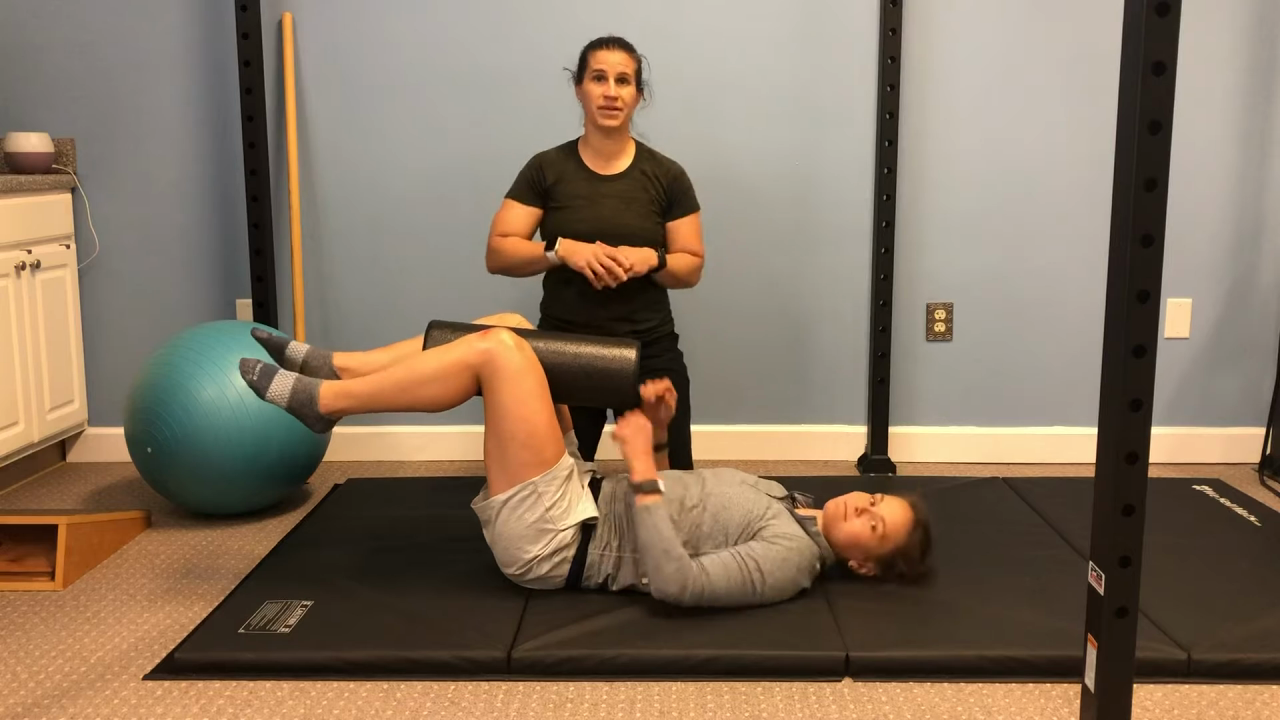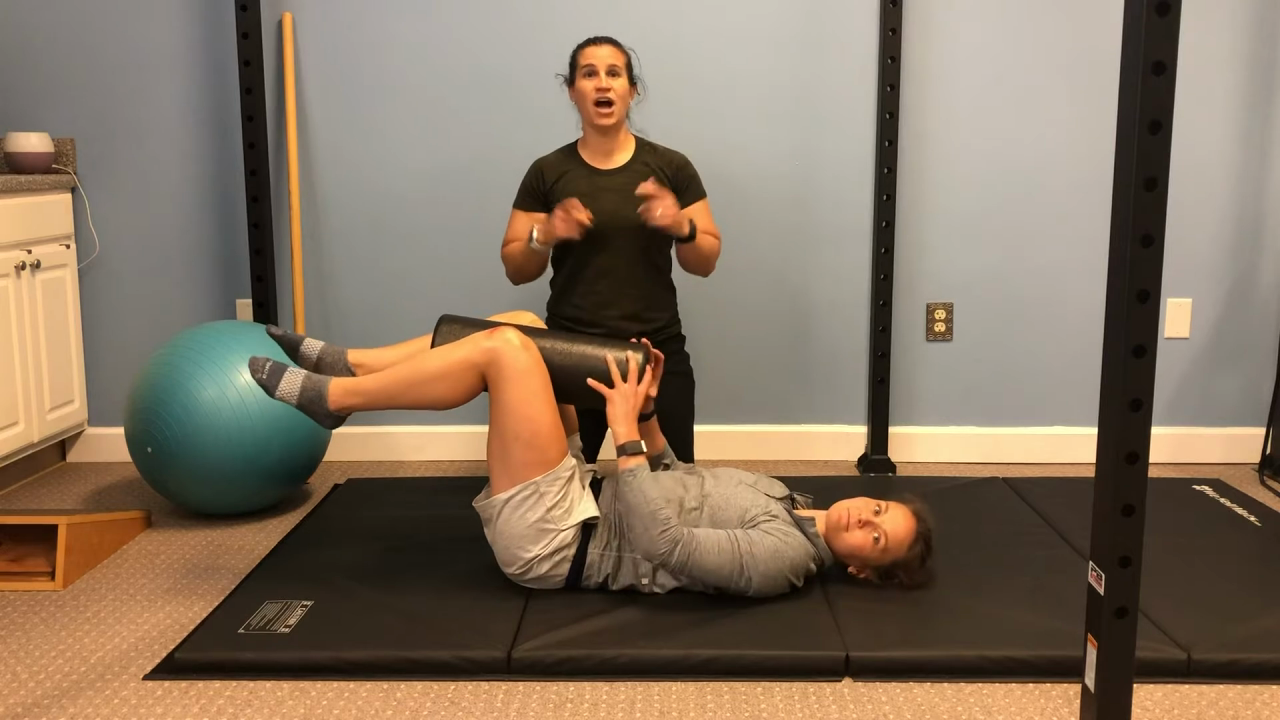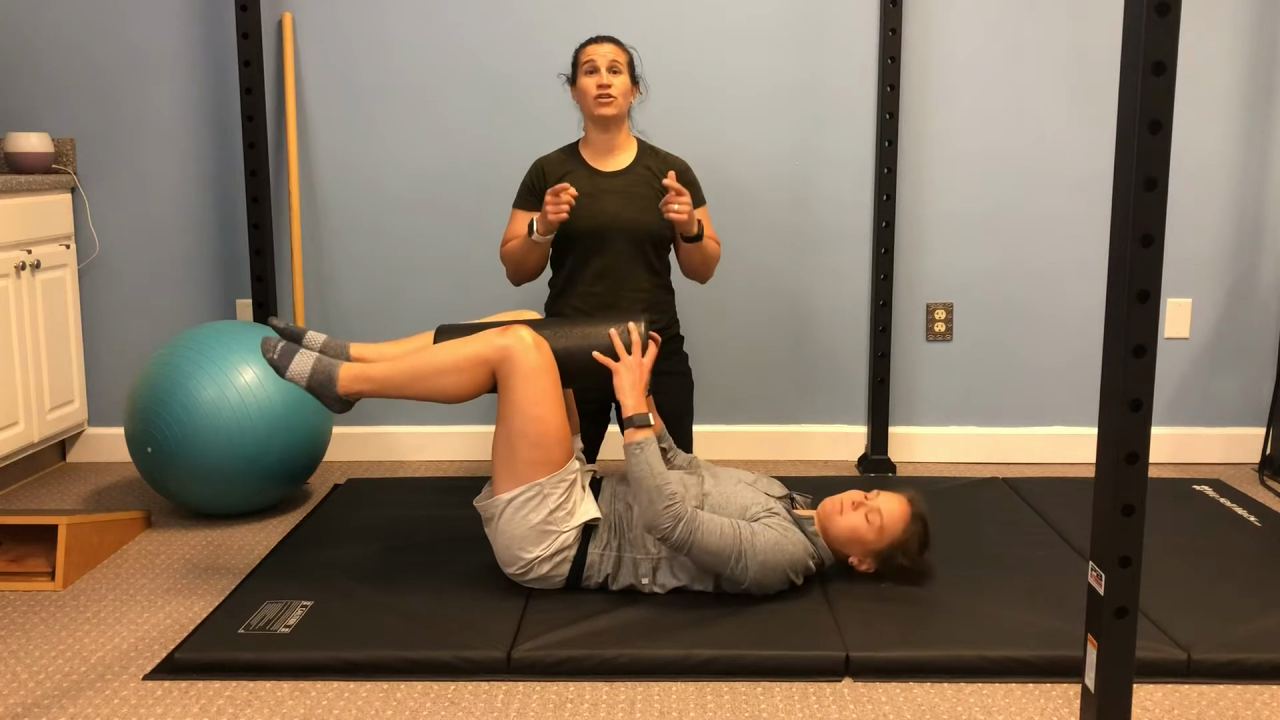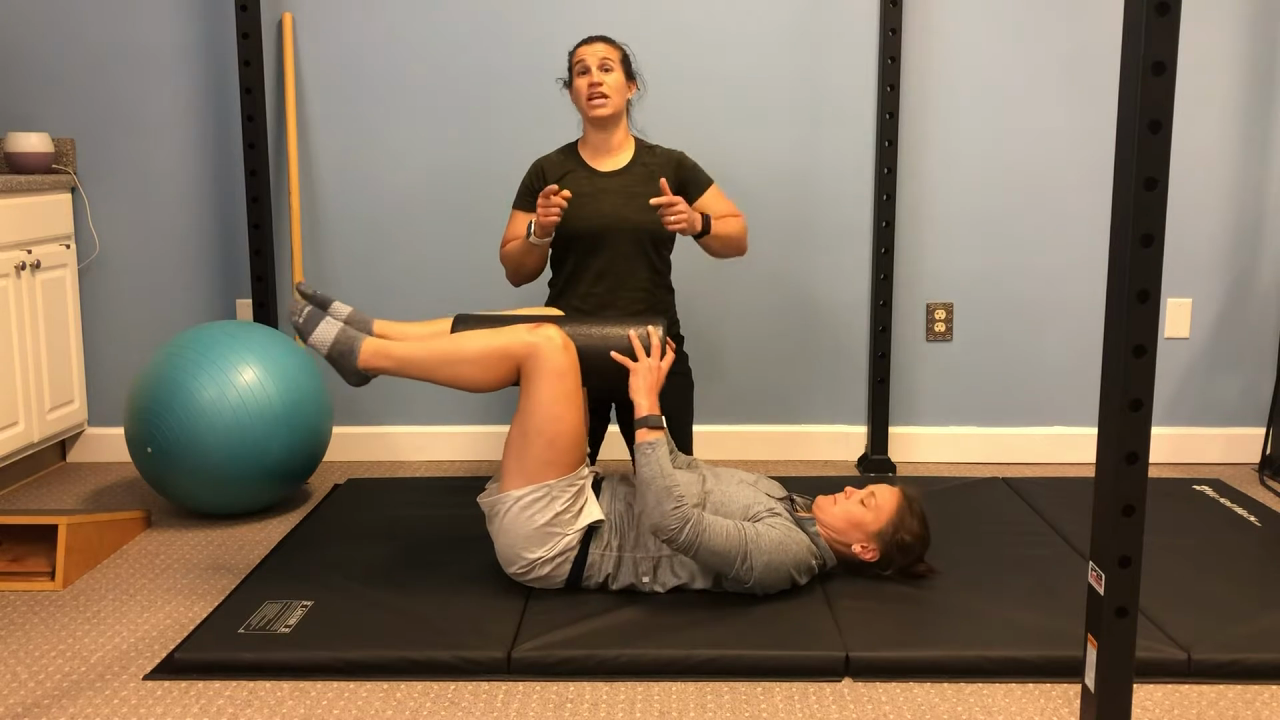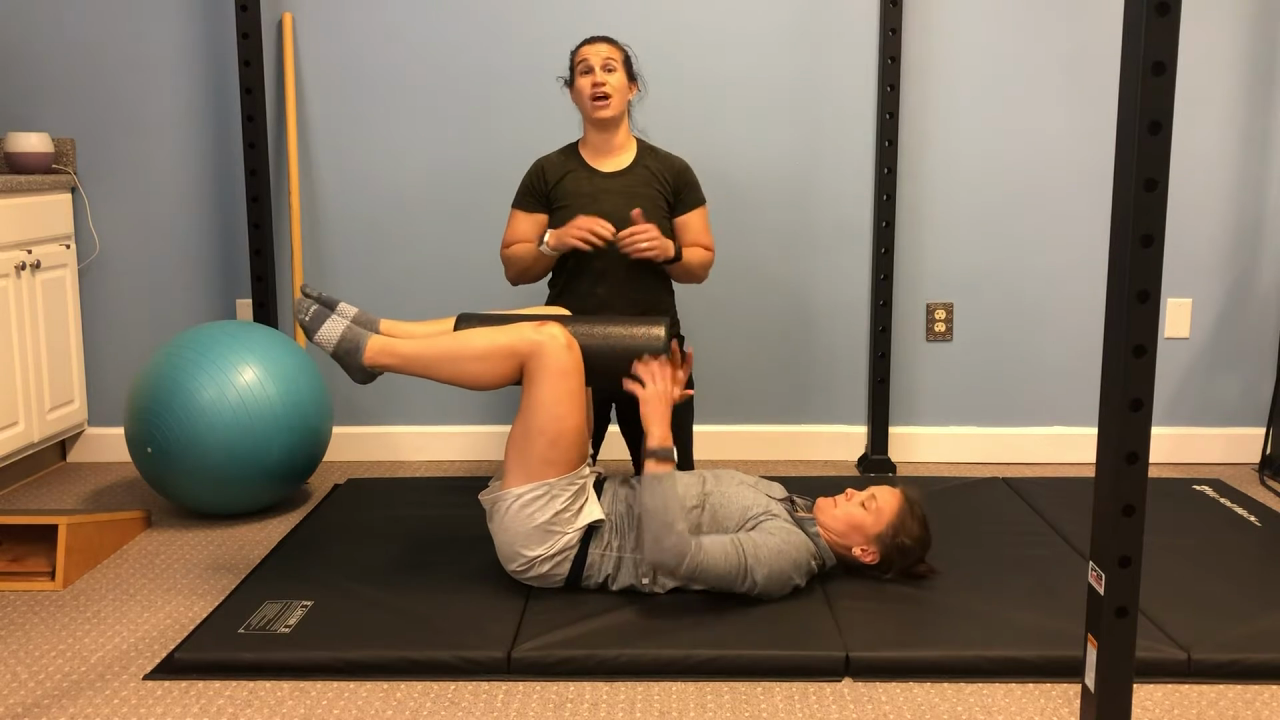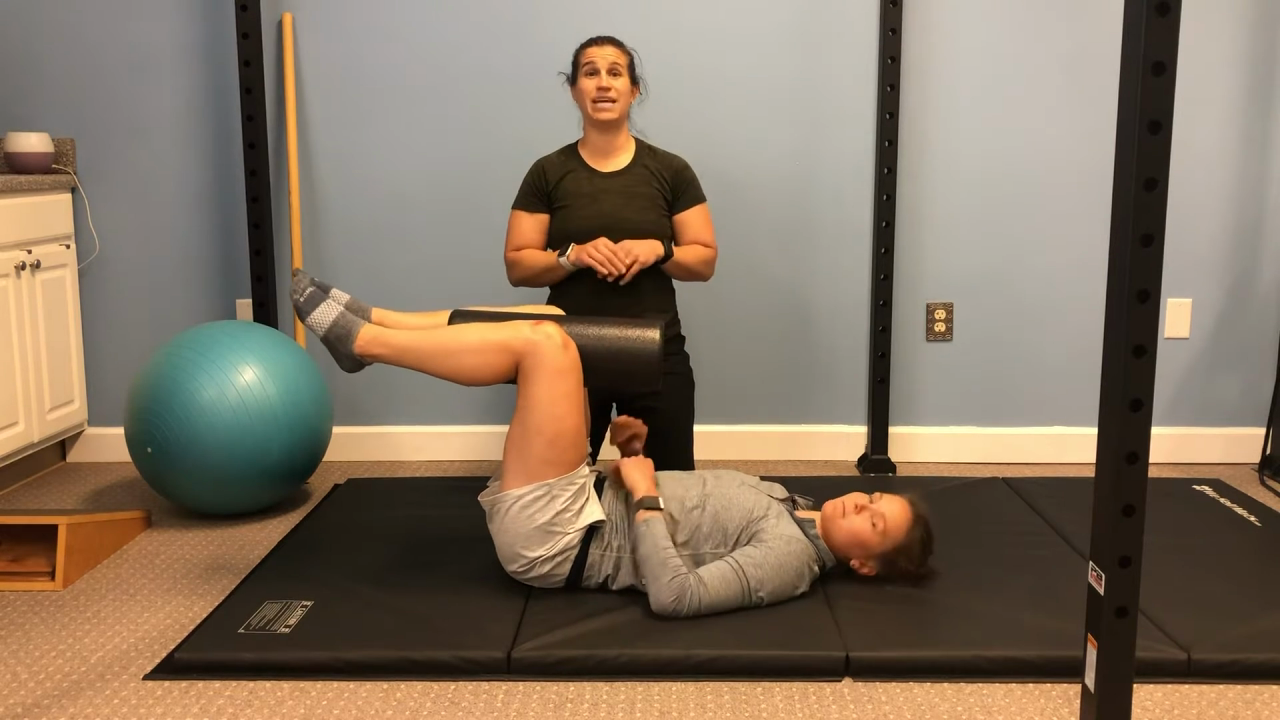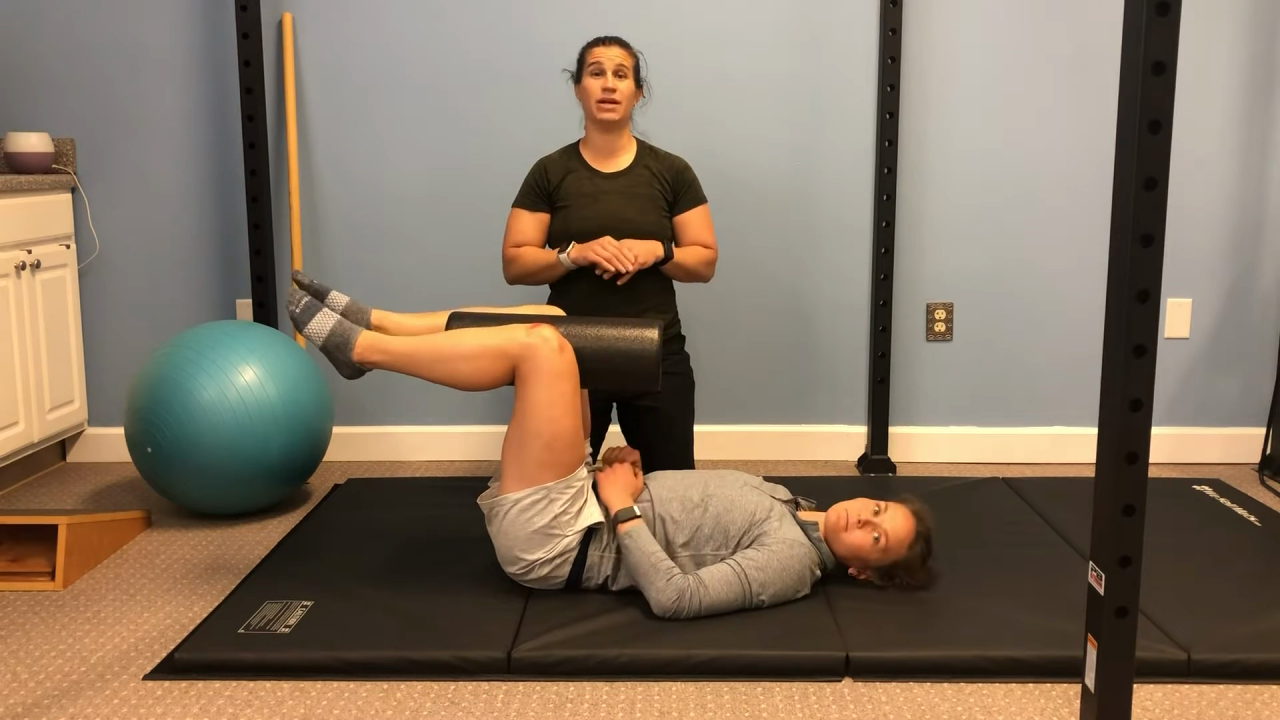
dt=0.4s
person 1, frame 1
left shoulder: (794, 556)
right shoulder: (789, 506)
left elbow: (674, 581)
left wrist: (641, 469)
right wrist: (657, 428)
left hip: (550, 541)
right hip: (585, 499)
left knee: (500, 352)
right knee: (508, 328)
left ankle: (320, 399)
right ankle: (328, 365)
person 1, frame 2
left shoulder: (782, 557)
right shoulder: (790, 504)
left elbow: (661, 542)
left wrist: (623, 431)
right wrist: (646, 413)
left hip: (549, 541)
right hip: (584, 498)
left knee: (504, 349)
right knee: (519, 324)
left ankle: (329, 398)
right ankle: (345, 364)
person 1, frame 3
left shoulder: (782, 555)
right shoulder: (791, 506)
left elbow: (666, 518)
left wrist: (630, 406)
right wrist: (644, 400)
left hip: (549, 540)
right hip: (586, 497)
left knee: (517, 347)
right knee: (525, 326)
left ankle: (341, 382)
right ankle: (345, 355)
person 1, frame 4
left shoulder: (785, 554)
right shoulder: (787, 508)
left elbow: (670, 521)
right elbow: (680, 481)
left wrist: (644, 407)
right wrist: (651, 401)
left hip: (548, 541)
right hip: (588, 502)
left knee: (545, 346)
right knee: (548, 323)
left ankle: (359, 355)
right ankle: (367, 331)
person 1, frame 5
left shoulder: (786, 555)
right shoulder: (787, 507)
left elbow: (669, 550)
left wrist: (657, 432)
right wrist: (663, 408)
left hip: (549, 540)
right hip: (590, 501)
left knee: (548, 343)
right knee: (553, 321)
left ankle: (366, 351)
right ankle: (370, 330)
person 1, frame 6
left shoulder: (791, 558)
right shoulder: (784, 505)
left elbow: (675, 595)
left wrist: (646, 497)
right wrist: (636, 450)
left hip: (551, 539)
right hip: (589, 499)
left knee: (544, 344)
right knee: (547, 320)
left ankle: (360, 340)
right ankle: (366, 319)
person 1, frame 7
left shoulder: (793, 562)
right shoulder: (786, 505)
left elbow: (674, 596)
left wrist: (623, 508)
right wrist: (630, 474)
left hip: (553, 541)
right hip: (588, 504)
left knee: (540, 346)
right knee: (548, 319)
left ankle: (359, 348)
right ankle: (364, 320)
person 2, frame 1
left shoulder: (666, 175)
right shoulder: (546, 169)
left elbow: (692, 267)
right elbow: (498, 254)
left wrist: (651, 259)
right wrist: (564, 249)
left hip: (650, 354)
person 2, frame 2
left shoulder: (670, 167)
right shoulder: (547, 172)
left elbow: (707, 260)
right elbow: (515, 267)
left wrist: (680, 227)
right wrist: (546, 236)
left hip: (657, 354)
person 2, frame 3
left shoulder: (669, 170)
right shoulder: (548, 171)
left elbow: (703, 271)
right elbow: (516, 272)
left wrist: (689, 227)
right wrist: (544, 228)
left hip: (656, 355)
person 2, frame 4
left shoulder: (671, 166)
right shoulder: (547, 171)
left elbow: (738, 239)
right elbow: (515, 271)
left wrist: (696, 224)
right wrist: (540, 231)
person 2, frame 5
left shoulder: (671, 171)
right shoulder: (547, 172)
left elbow: (701, 265)
right elbow: (514, 269)
left wrist: (667, 250)
right wrist: (555, 240)
person 2, frame 6
left shoulder: (671, 170)
right shoulder: (547, 173)
left elbow: (704, 261)
right elbow: (517, 266)
left wrist: (656, 250)
right wrist: (574, 256)
left hip: (657, 356)
person 2, frame 7
left shoulder: (672, 172)
right shoulder: (549, 172)
left elbow: (705, 261)
right elbow: (514, 263)
left wrist: (656, 252)
right wrist: (574, 254)
left hip: (657, 356)
